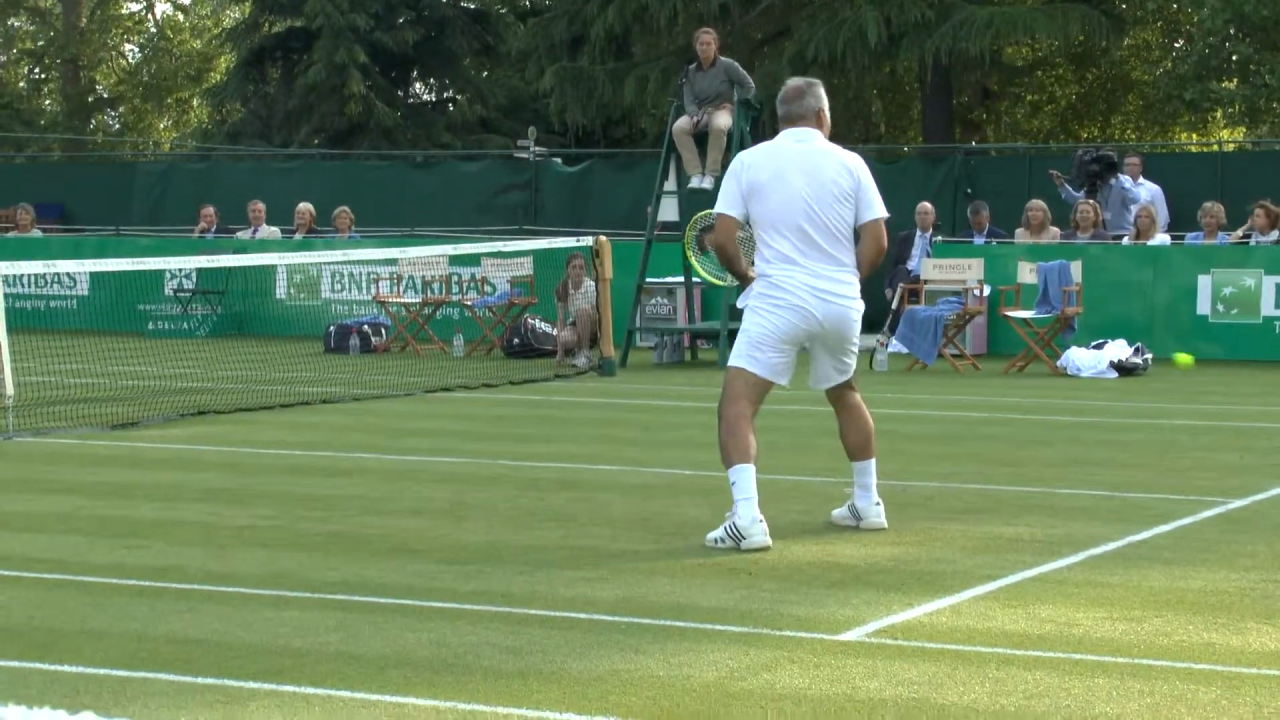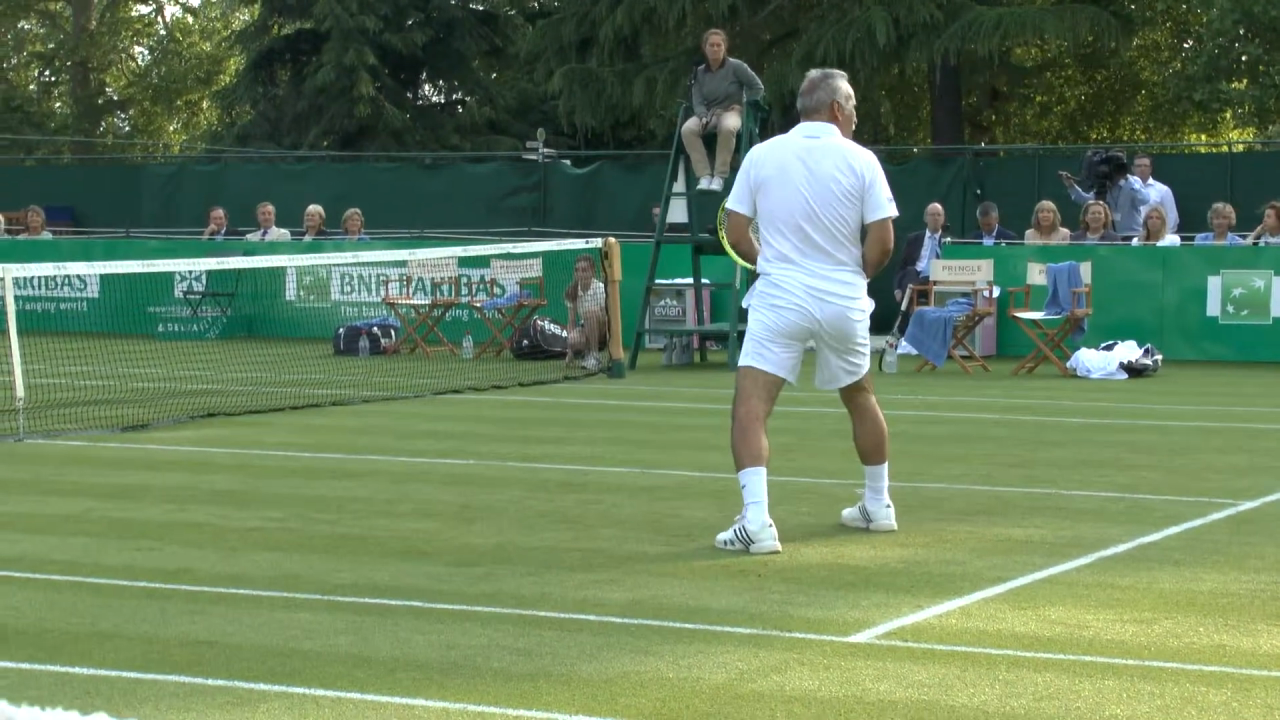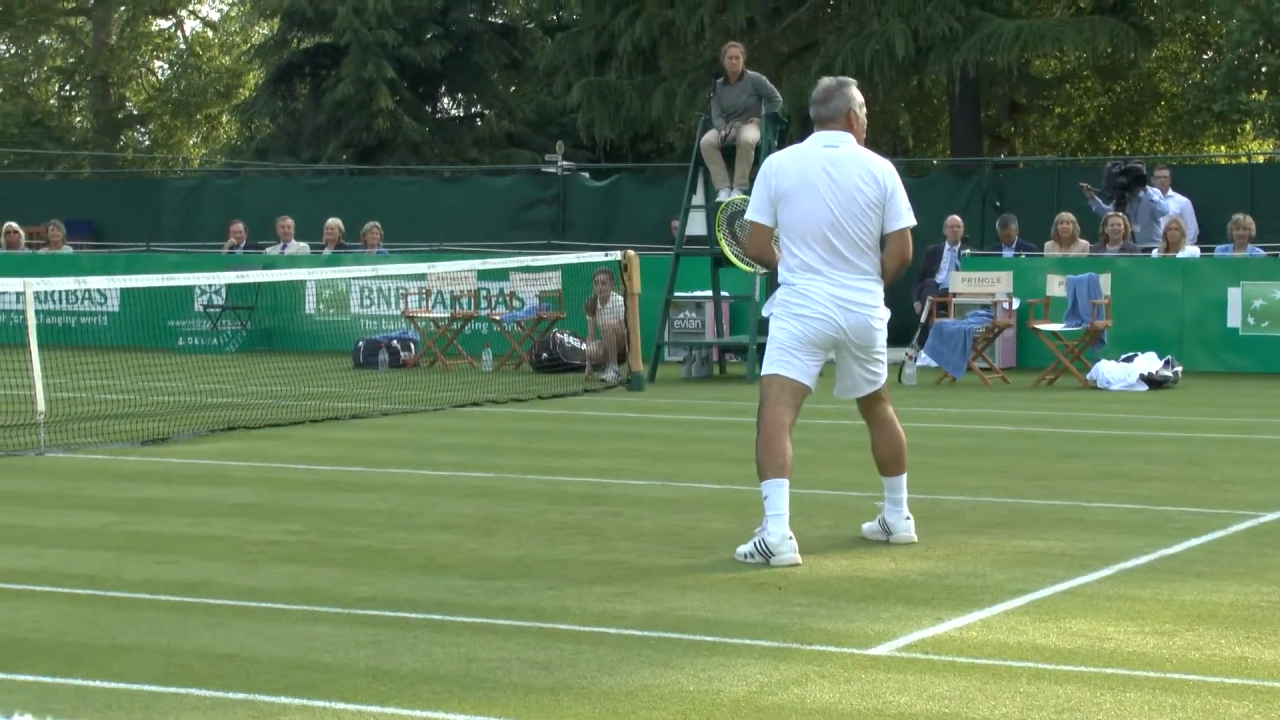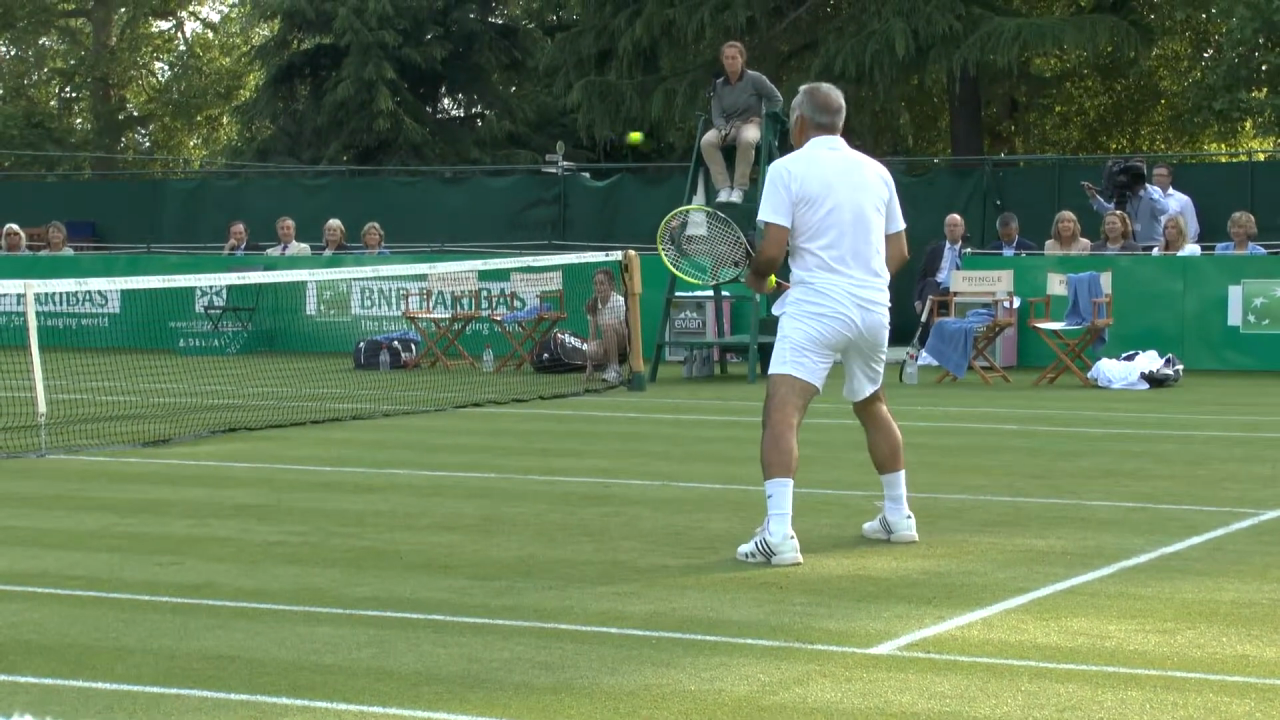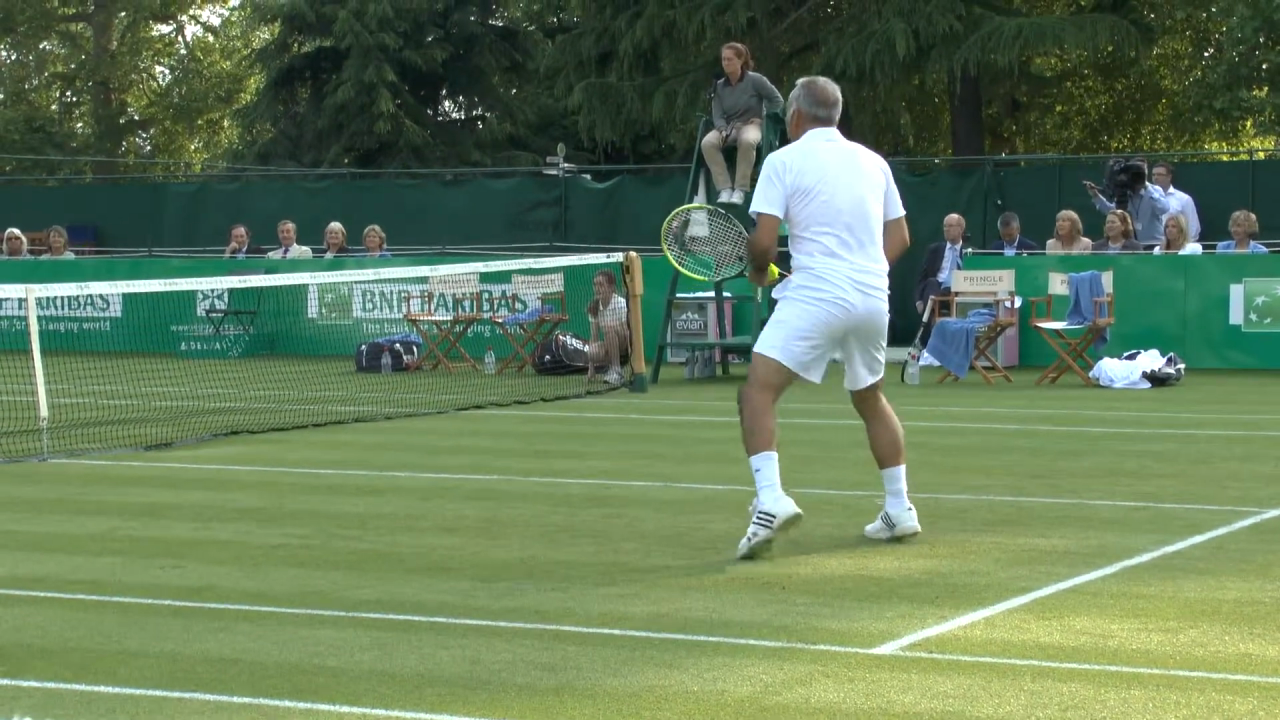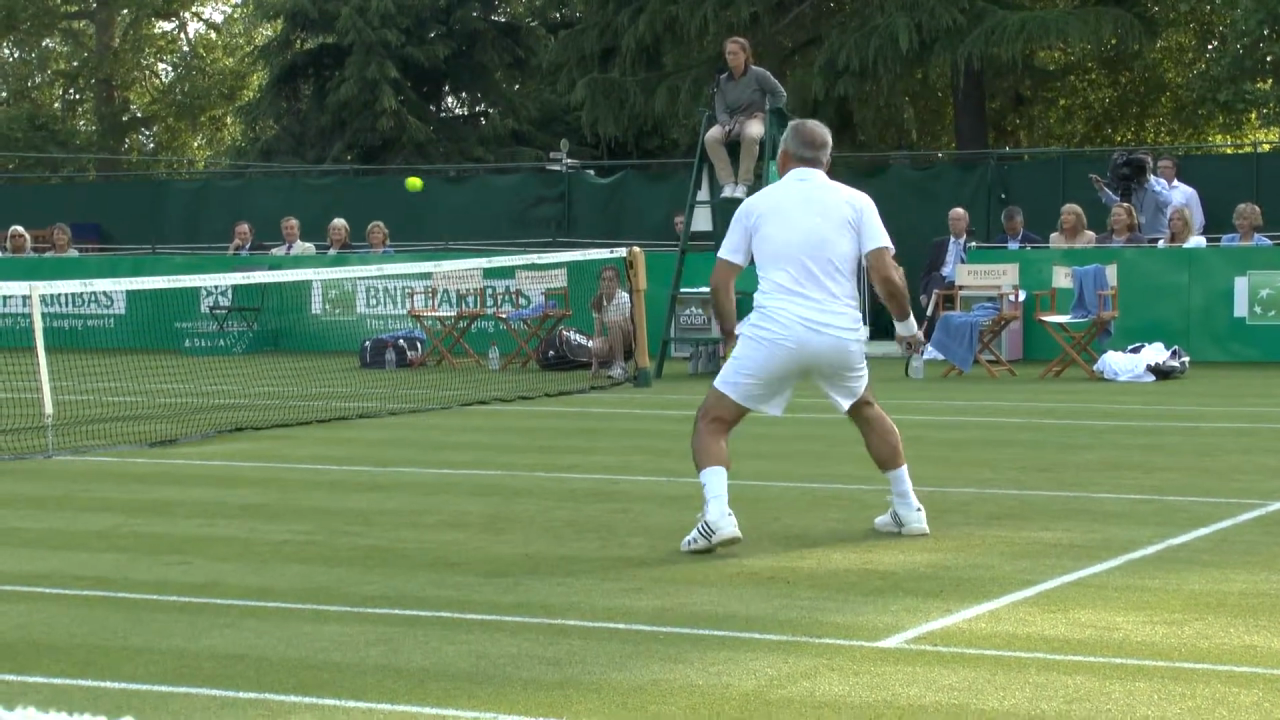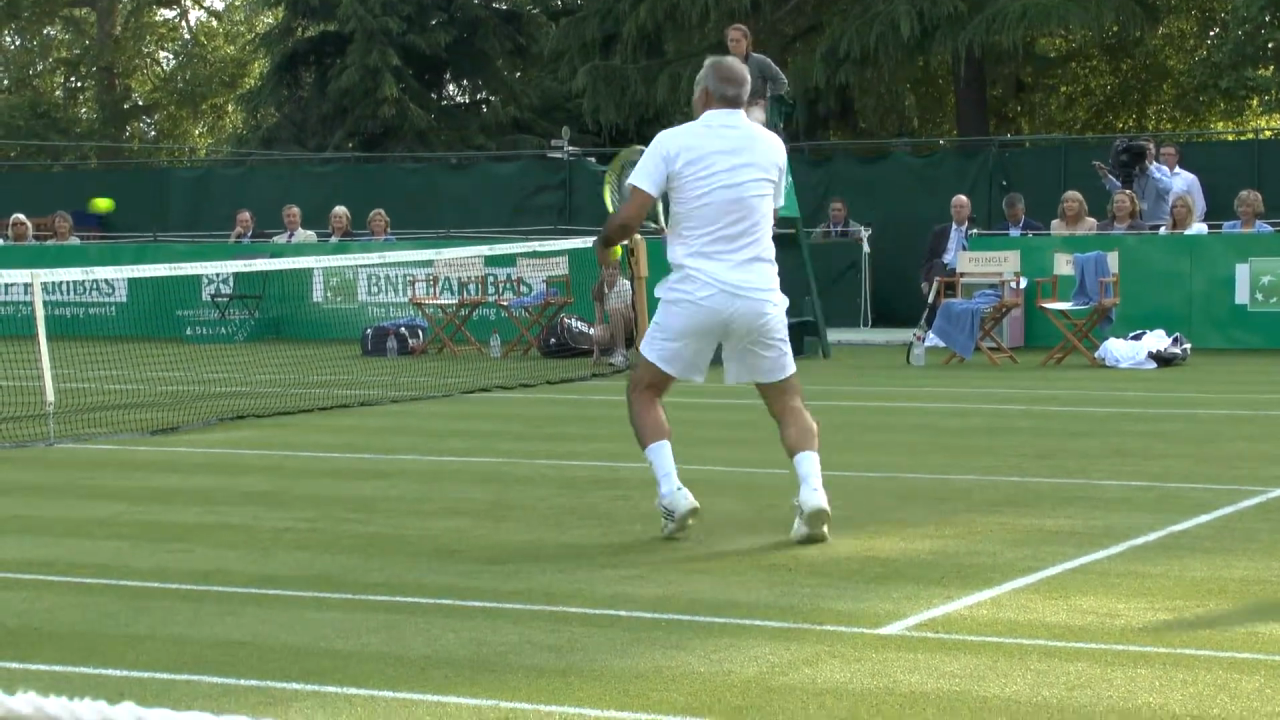
dt=0.4s
person 1, frame 1
left shoulder: (748, 161)
right shoulder: (851, 163)
left elbow: (722, 239)
right elbow: (877, 244)
left wrist: (746, 276)
left hip: (778, 301)
right hip: (839, 303)
left knee: (736, 406)
right knee: (845, 395)
left ankle: (746, 517)
right ankle: (866, 503)
person 1, frame 2
left shoulder: (760, 155)
right shoulder: (861, 160)
left elbow: (737, 235)
right elbow: (882, 244)
left hip: (779, 300)
right hip: (843, 303)
left knee: (749, 408)
right knee: (861, 398)
left ankle: (756, 521)
right ankle: (877, 505)
person 1, frame 3
left shoulder: (778, 165)
right shoulder: (879, 169)
left elbow: (757, 248)
right elbow: (900, 253)
left hip: (801, 309)
right hip: (864, 311)
left knee: (774, 418)
right knee: (878, 409)
left ankle: (777, 534)
right ankle: (897, 518)
person 1, frame 4
left shoulder: (787, 169)
right shoulder: (876, 171)
left elbow: (773, 250)
right elbow: (898, 253)
left wrist: (756, 276)
left hip: (815, 310)
right hip: (873, 310)
left knee: (780, 415)
right knee: (872, 407)
left ankle: (779, 533)
right ankle: (897, 515)
person 1, frame 5
left shoulder: (783, 160)
right shoulder: (874, 162)
left elbow: (763, 242)
right elbow: (899, 240)
left wrist: (758, 270)
left hip: (817, 296)
right hip: (872, 299)
left knee: (756, 392)
right knee: (870, 401)
left ankle: (770, 500)
right ankle: (898, 512)
person 1, frame 6
left shoulder: (755, 204)
right shoulder: (854, 200)
left elbow: (720, 282)
right elbow: (888, 276)
left wrist: (733, 333)
right wrist: (909, 325)
left hip: (772, 331)
right hip: (837, 333)
left knee: (710, 422)
right knee: (866, 411)
left ankle: (717, 515)
right ankle: (906, 509)
person 1, frame 7
left shoulder: (673, 140)
right shoulder: (772, 145)
left elbow: (630, 217)
left wrist: (605, 239)
left hip: (694, 294)
right hip: (757, 294)
left knee: (643, 391)
right knee: (788, 403)
left ankle: (672, 492)
right ankle: (811, 493)
